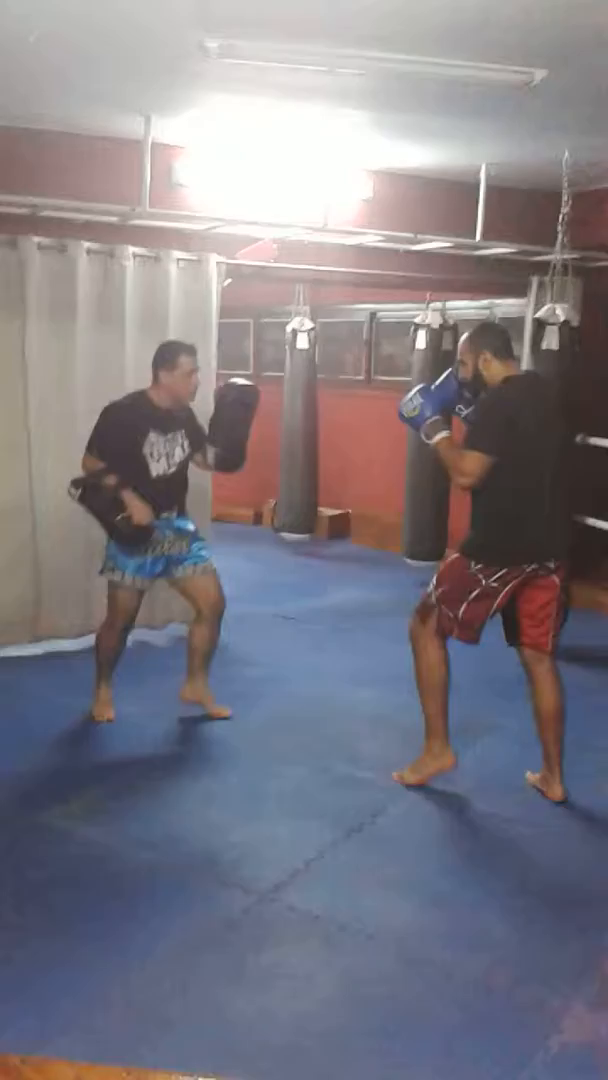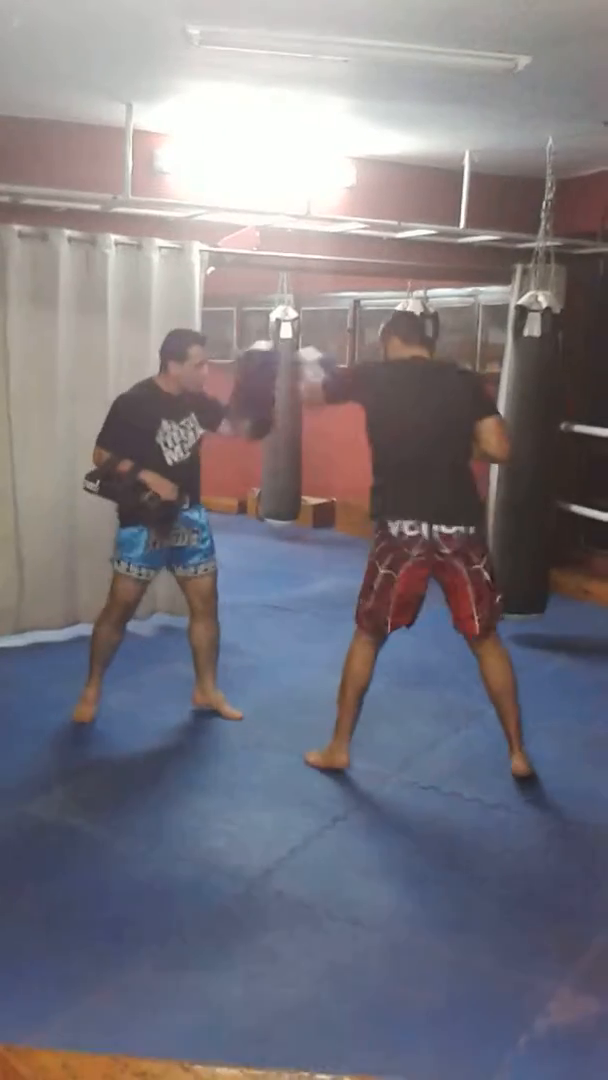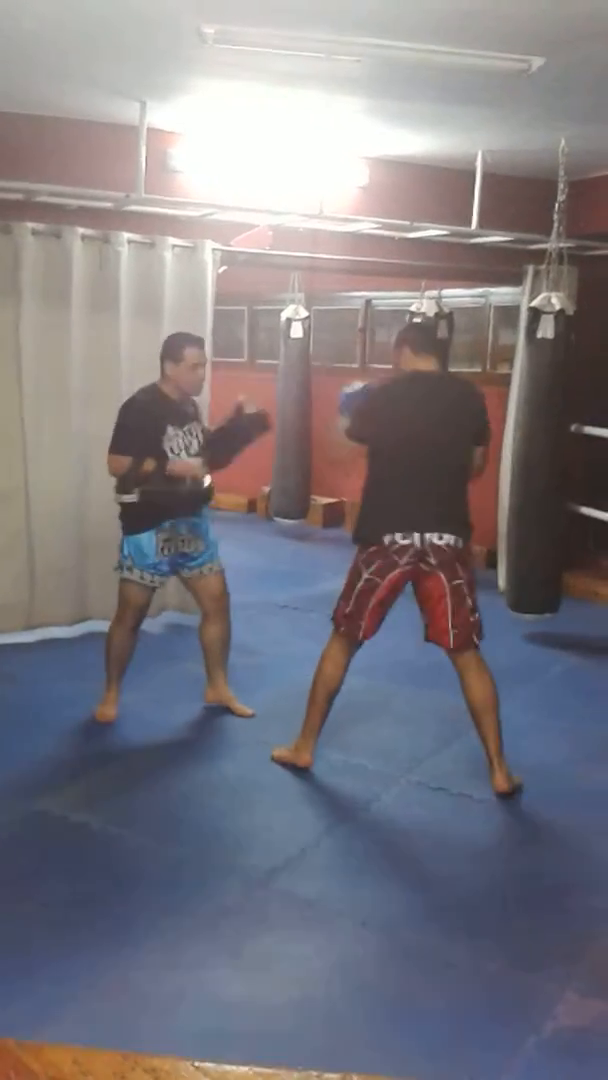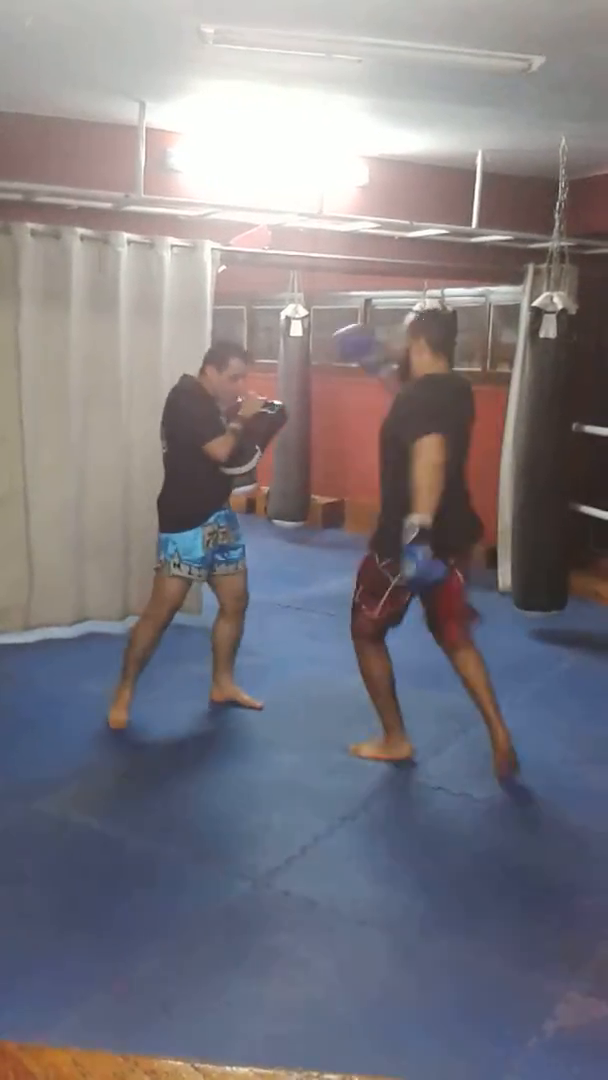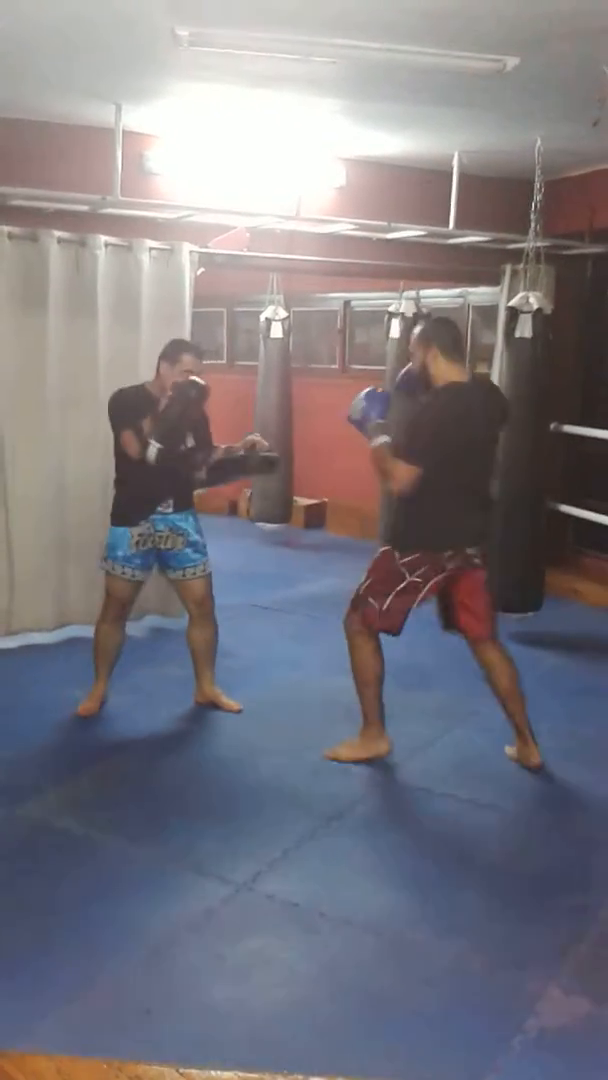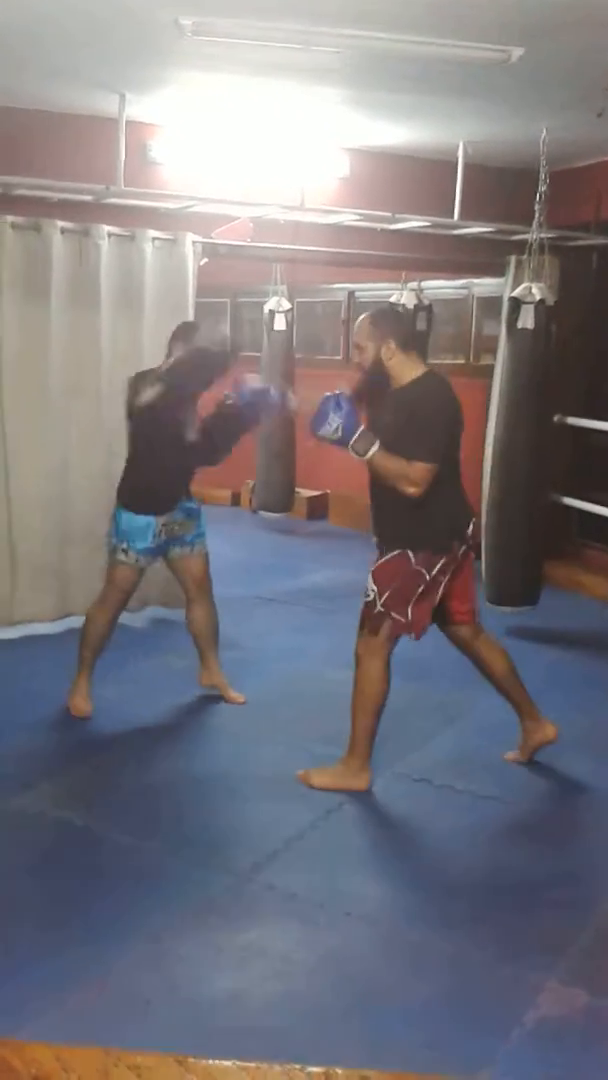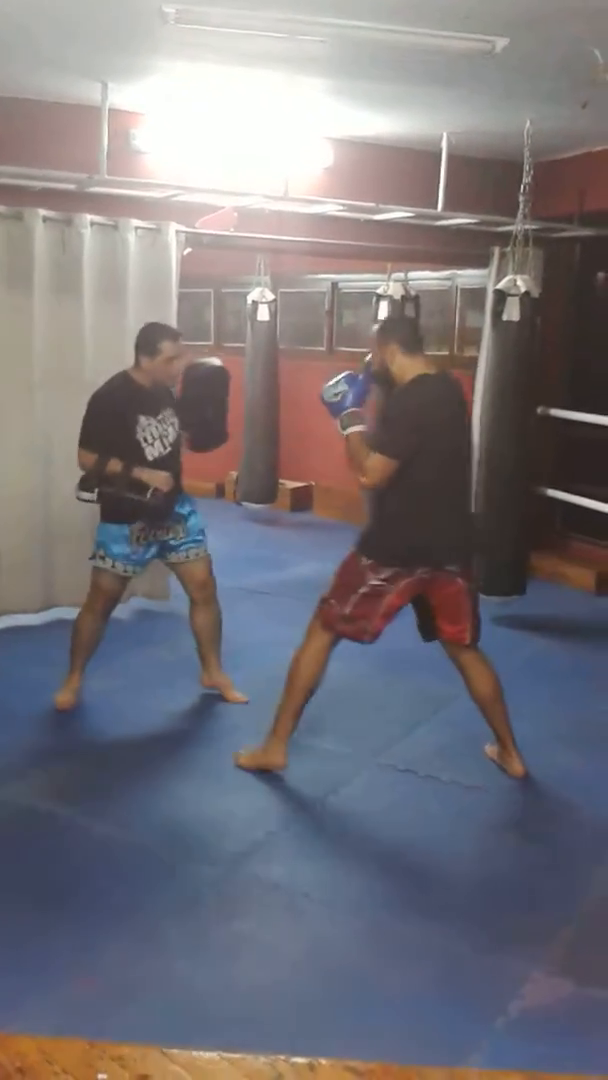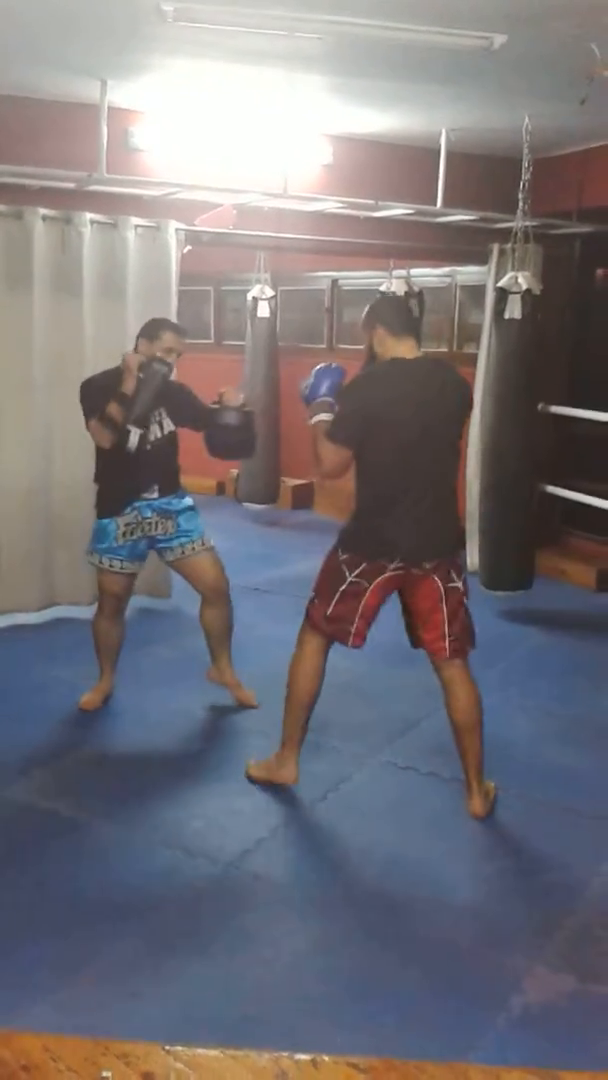
dt=0.7s
person 1, frame 1
left shoulder: (497, 402)
right shoulder: (539, 391)
left elbow: (466, 473)
left wrist: (432, 427)
right wrist: (460, 413)
left hip: (498, 548)
right hip: (546, 548)
left knee: (425, 628)
right knee: (539, 658)
left ankle: (438, 748)
right ankle: (553, 776)
person 1, frame 2
left shoulder: (375, 377)
right shoulder: (465, 383)
left elbow: (312, 393)
right elbow: (497, 450)
left wrist: (310, 371)
left hip: (402, 529)
right hip: (460, 528)
left knee: (368, 635)
right knee: (484, 641)
left ankle: (338, 747)
right ankle: (518, 753)
person 1, frame 3
left shoulder: (383, 396)
right shoulder: (471, 398)
left elbow: (346, 446)
left wrist: (356, 416)
left hip: (389, 538)
right hip: (448, 539)
left knee: (343, 638)
right knee: (466, 654)
left ankle: (304, 745)
right ankle: (499, 769)
person 1, frame 4
left shoulder: (415, 399)
right shoulder: (457, 389)
left elbow: (430, 458)
left wrist: (416, 528)
left hip: (412, 538)
right hip: (452, 533)
left knee: (366, 632)
right knee: (455, 639)
left ankle: (395, 738)
right ankle: (499, 738)
person 1, frame 5
left shoulder: (432, 412)
right shoulder: (489, 397)
left elbow: (398, 482)
left wrist: (374, 430)
left hip: (422, 544)
right hip: (469, 540)
left knee: (360, 625)
right knee: (482, 640)
left ankle: (373, 735)
right ankle: (526, 744)
person 1, frame 6
left shoulder: (428, 400)
right shoulder: (391, 388)
left elbow: (413, 482)
right elbow: (371, 414)
left wrist: (358, 439)
left hip: (422, 545)
right hip: (442, 537)
left knee: (372, 646)
right knee: (466, 632)
left ankle: (355, 767)
right ankle: (534, 723)
person 1, frame 7
left shoulder: (405, 404)
right shoulder: (451, 392)
left elbow: (370, 475)
left wrist: (350, 414)
left hip: (392, 548)
right hip: (450, 547)
left knee: (320, 634)
right knee: (465, 650)
left ankle: (274, 748)
right ankle: (509, 752)
person 1, frame 8
left shoulder: (365, 387)
right shoulder: (454, 384)
left elbow: (330, 465)
left wrist: (320, 408)
left hip: (373, 543)
right hip: (436, 543)
left knee: (314, 636)
right knee: (452, 664)
left ankle: (285, 760)
right ankle: (476, 790)
person 2, frame 1
left shoulder: (183, 415)
right shoulder: (122, 414)
left elbow: (206, 459)
right elbow: (91, 465)
right wrist: (128, 498)
left hip: (177, 526)
right hip: (134, 532)
left knee: (212, 603)
right knee: (121, 618)
left ankle: (196, 686)
right ankle: (103, 690)
person 2, frame 2
left shoulder: (195, 398)
right shoulder: (134, 403)
left elbow: (232, 427)
right elbow: (102, 456)
right wrist: (147, 477)
left hip: (190, 517)
right hip: (144, 522)
left knee: (206, 605)
right knee: (119, 608)
left ankle: (206, 690)
right ankle: (91, 690)
person 2, frame 3
left shoulder: (188, 406)
right shoulder: (140, 408)
left elbow: (203, 448)
right elbow: (117, 464)
left wrist: (236, 426)
right wrist: (173, 467)
left hip: (190, 522)
right hip: (148, 528)
left knee: (216, 604)
right knee: (130, 615)
left ankle: (218, 687)
right ankle: (111, 693)
person 2, frame 4
left shoulder: (207, 402)
right shoulder: (187, 400)
left elbow: (226, 450)
right elbow: (220, 451)
left wrist: (243, 422)
right wrist: (241, 420)
left hip: (219, 516)
right hip: (187, 521)
left knee: (235, 603)
right knee: (162, 610)
left ankle: (223, 684)
right ankle: (124, 693)
person 2, frame 5
left shoulder: (193, 409)
right shoulder: (126, 400)
left elbow: (206, 457)
right elbow: (135, 449)
left wrist: (239, 448)
right wrist: (164, 408)
left hip: (180, 520)
right hip: (133, 522)
left knee: (202, 606)
right knee: (115, 609)
left ankle: (206, 687)
right ankle: (99, 689)
person 2, frame 6
left shoulder: (184, 393)
right shoulder: (148, 383)
left elbow: (202, 447)
right elbow: (148, 399)
left wrist: (226, 417)
left hip: (181, 506)
right hip: (141, 510)
left knee: (200, 589)
right knee: (115, 596)
left ankle: (211, 672)
right ankle: (81, 681)
person 2, frame 7
left shoulder: (167, 391)
right shoulder: (109, 399)
left elbow: (181, 438)
right elbow: (88, 460)
right wrist: (141, 474)
left hip: (177, 509)
right hip: (127, 518)
left knee: (204, 591)
right knee: (101, 602)
left ankle: (214, 674)
right ankle: (74, 679)
person 2, frame 8
left shoulder: (173, 392)
right shoulder: (98, 387)
left elbow: (213, 425)
right elbow: (104, 438)
left wrist: (231, 407)
right wrist: (129, 385)
left hip: (171, 505)
right hip: (120, 512)
left knee: (216, 586)
right knee: (111, 602)
left ankle: (223, 668)
right ankle: (105, 681)
